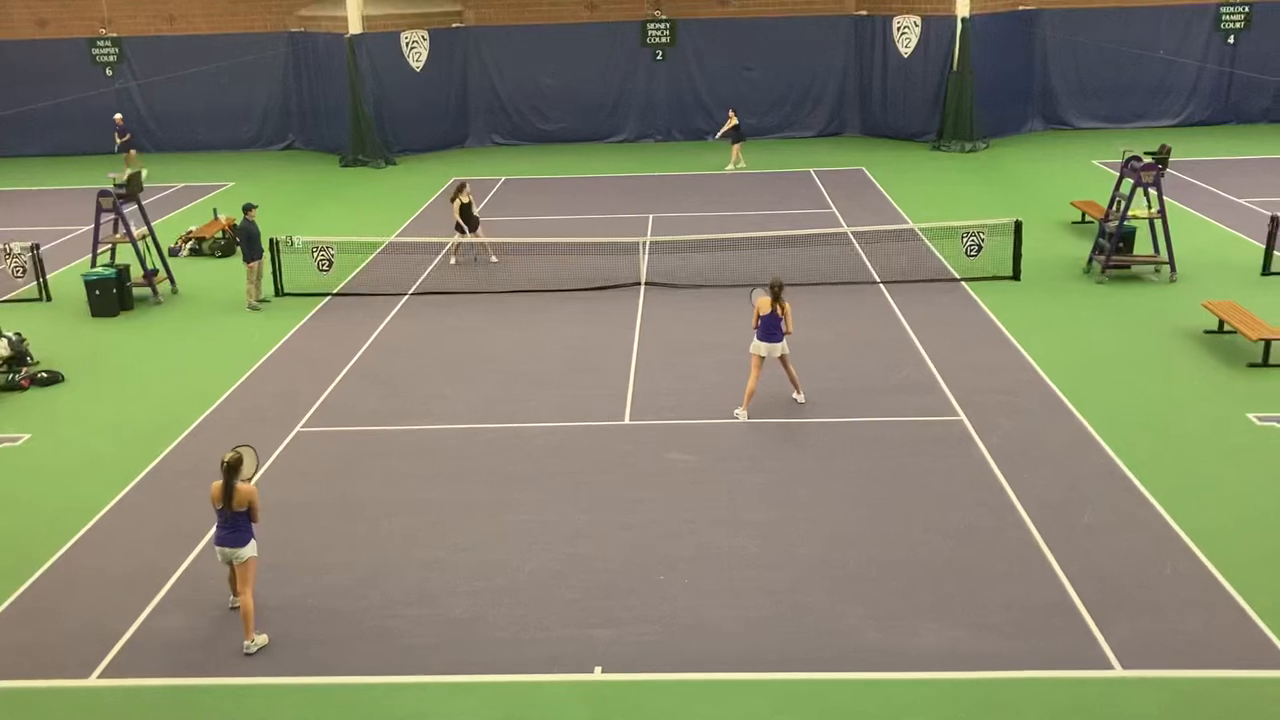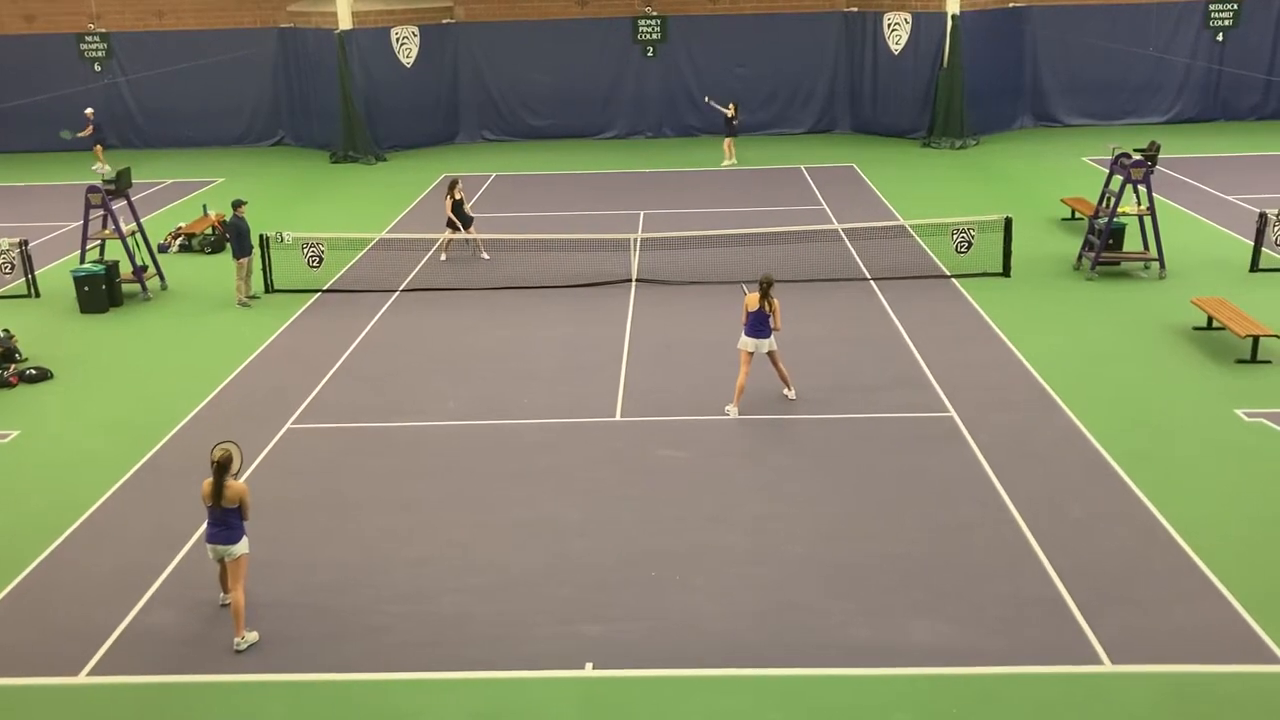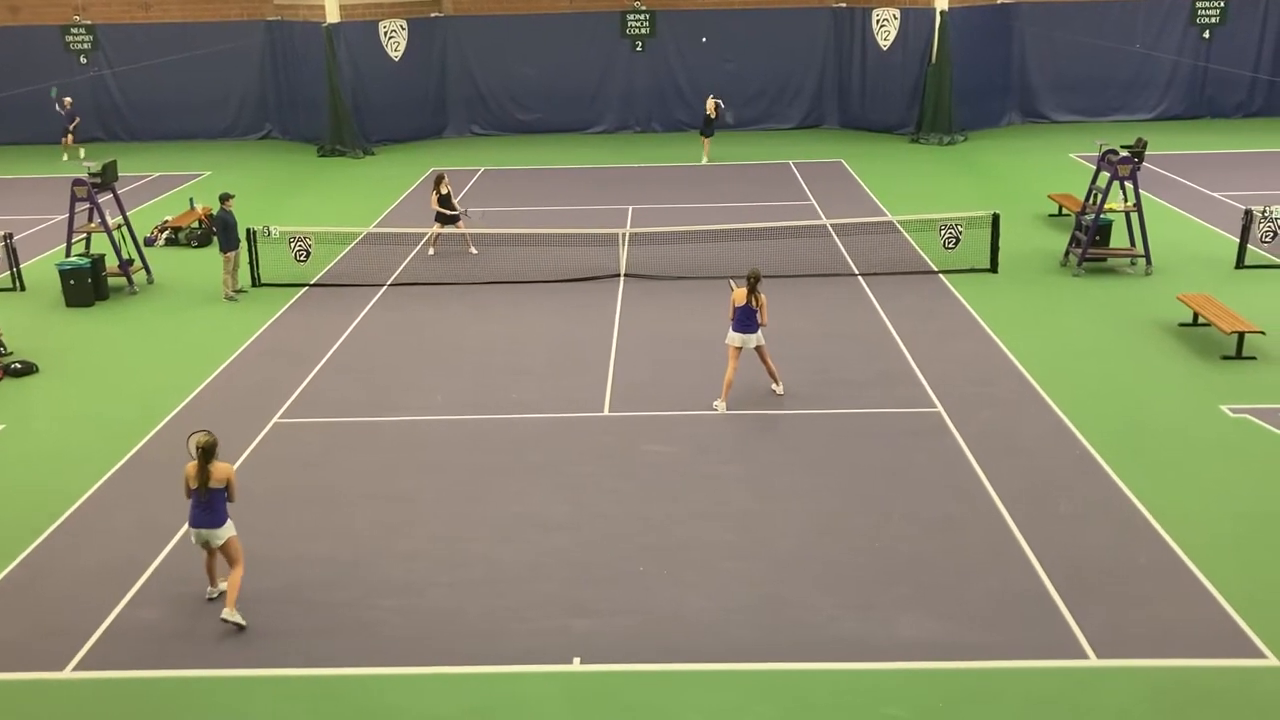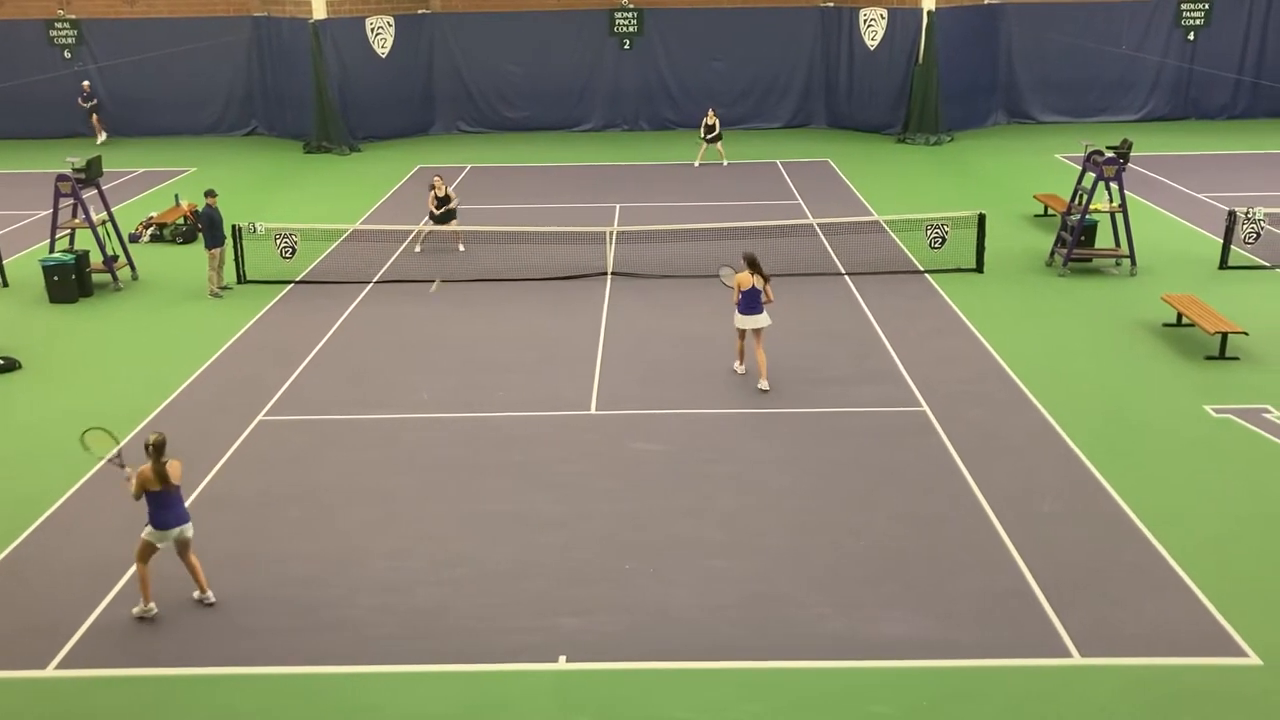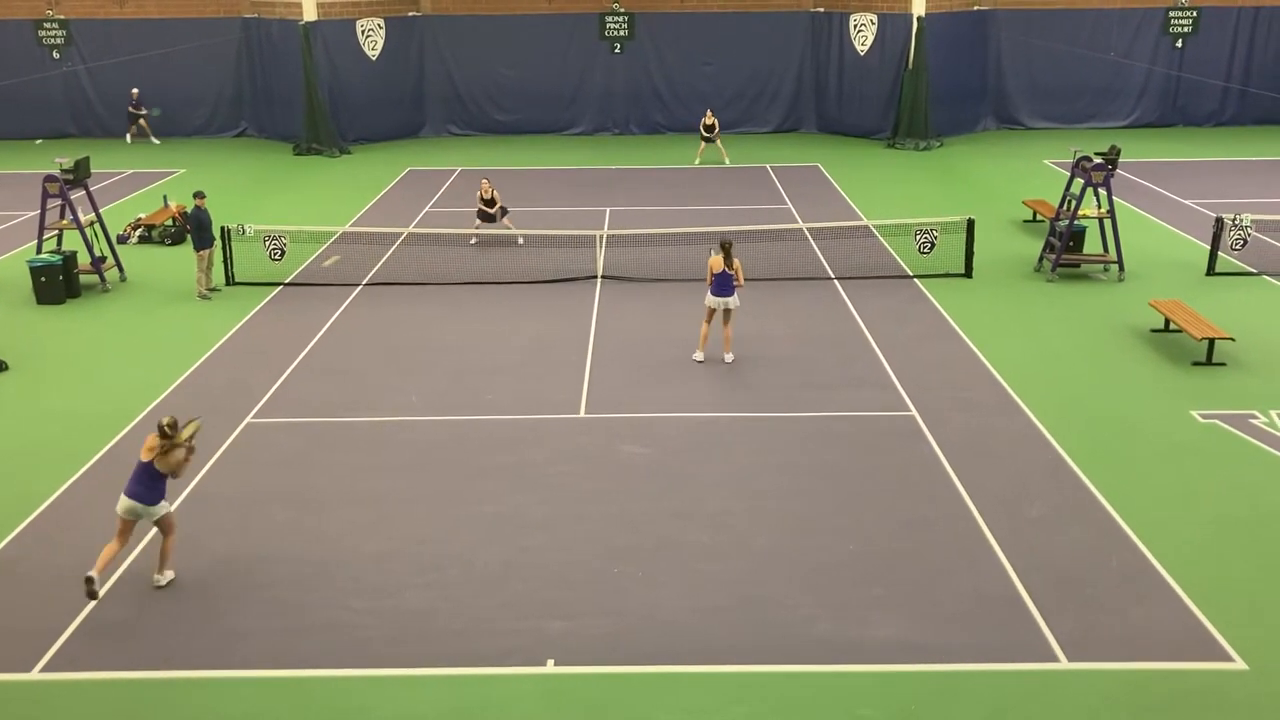
dt=1s
person 1, frame 1
left shoulder: (215, 488)
right shoulder: (249, 490)
right elbow: (255, 519)
left hip: (221, 543)
right hip: (242, 544)
left knee: (233, 569)
right knee: (246, 592)
left ankle: (234, 598)
right ankle: (250, 640)
person 1, frame 2
left shoulder: (206, 486)
right shoulder: (239, 488)
right elbow: (245, 516)
left hip: (212, 541)
right hip: (234, 541)
left knee: (224, 566)
right knee: (237, 588)
left ankle: (225, 595)
right ankle: (240, 637)
person 1, frame 3
left shoulder: (190, 469)
right shoulder: (226, 470)
right elbow: (232, 498)
left hip: (196, 526)
right hip: (219, 525)
left knee: (211, 552)
right knee: (237, 565)
left ankle: (214, 587)
right ankle: (230, 610)
person 1, frame 4
left shoulder: (143, 472)
right shoulder: (176, 465)
left elbow: (136, 496)
left wrist: (132, 479)
left hip: (160, 527)
right hip: (183, 521)
left knee: (141, 560)
right knee: (186, 555)
left ankle: (147, 605)
right ankle: (205, 593)
person 1, frame 5
left shoulder: (151, 441)
right shoulder: (177, 456)
right elbow: (176, 476)
left wrist: (181, 449)
right wrist: (188, 456)
left hip: (129, 499)
right hip: (153, 504)
left knee: (119, 541)
right knee: (169, 532)
left ankle: (95, 574)
right ankle: (162, 574)
